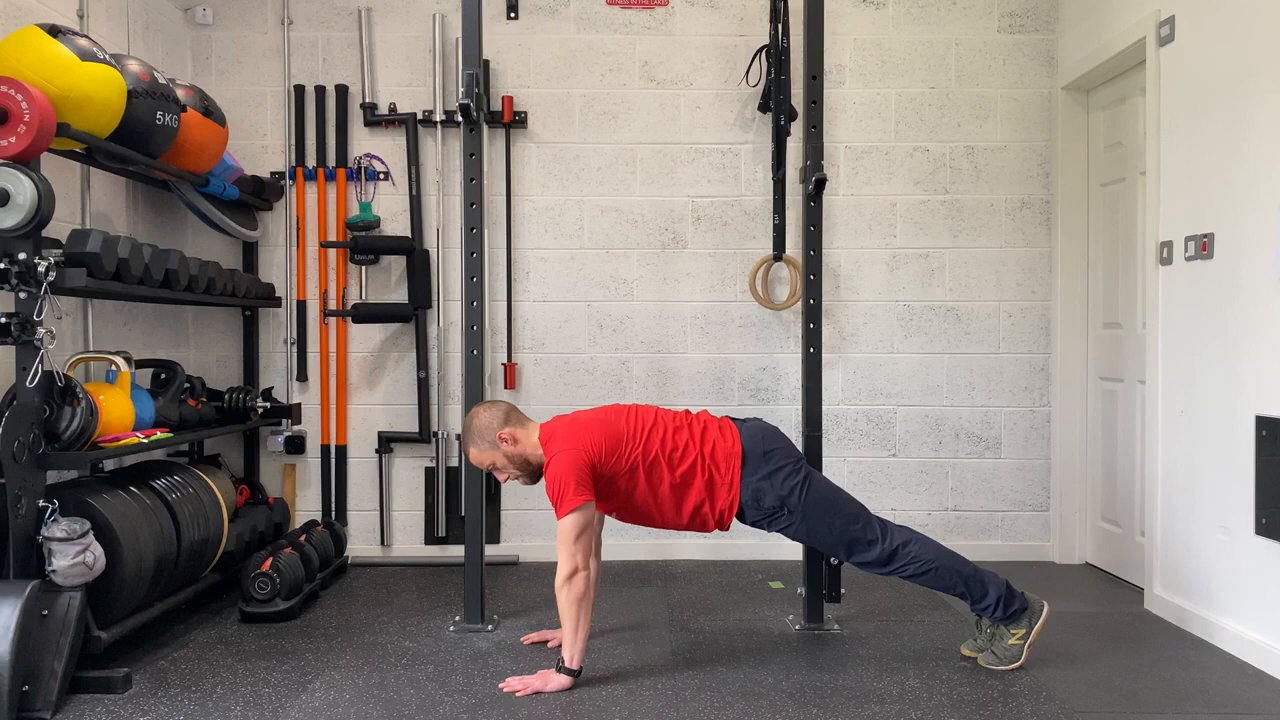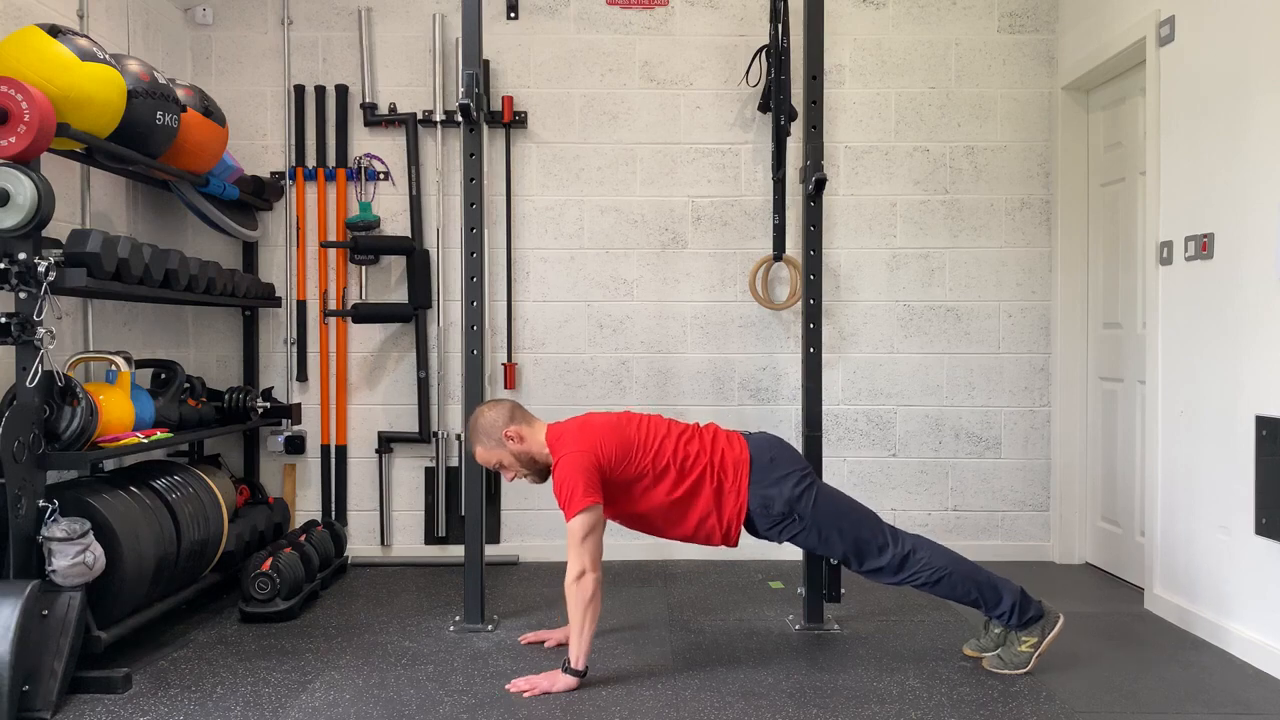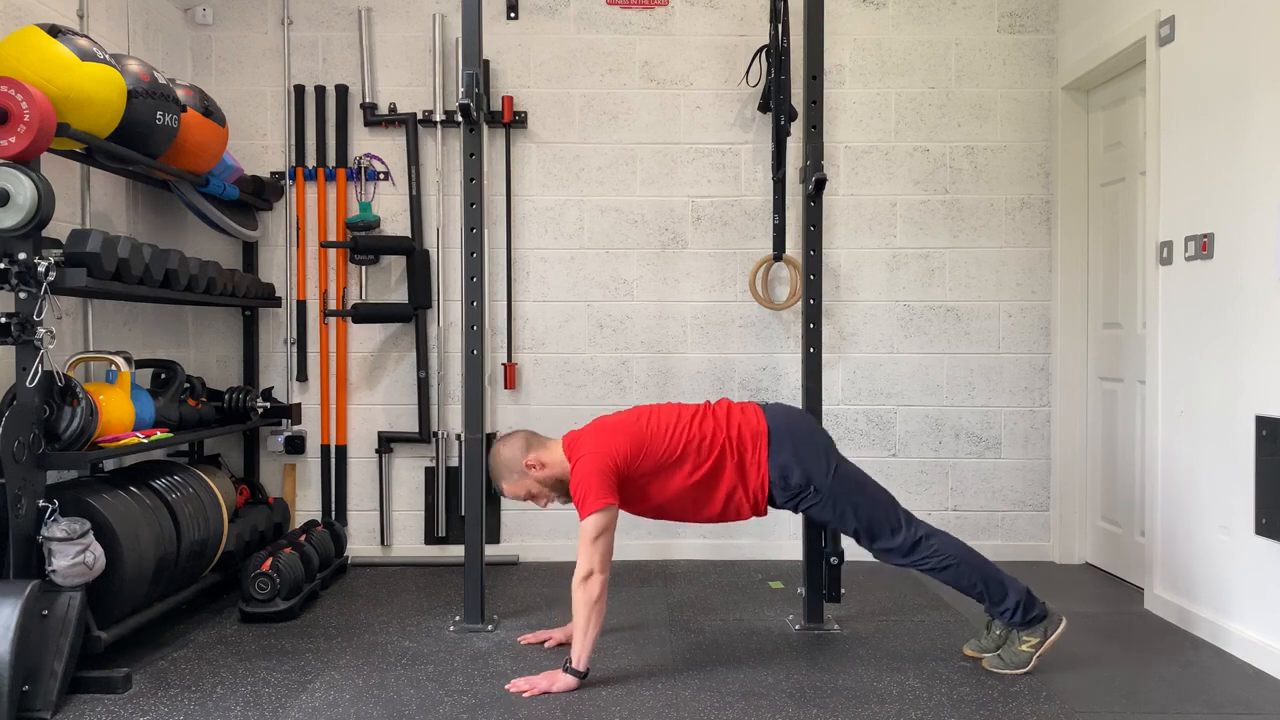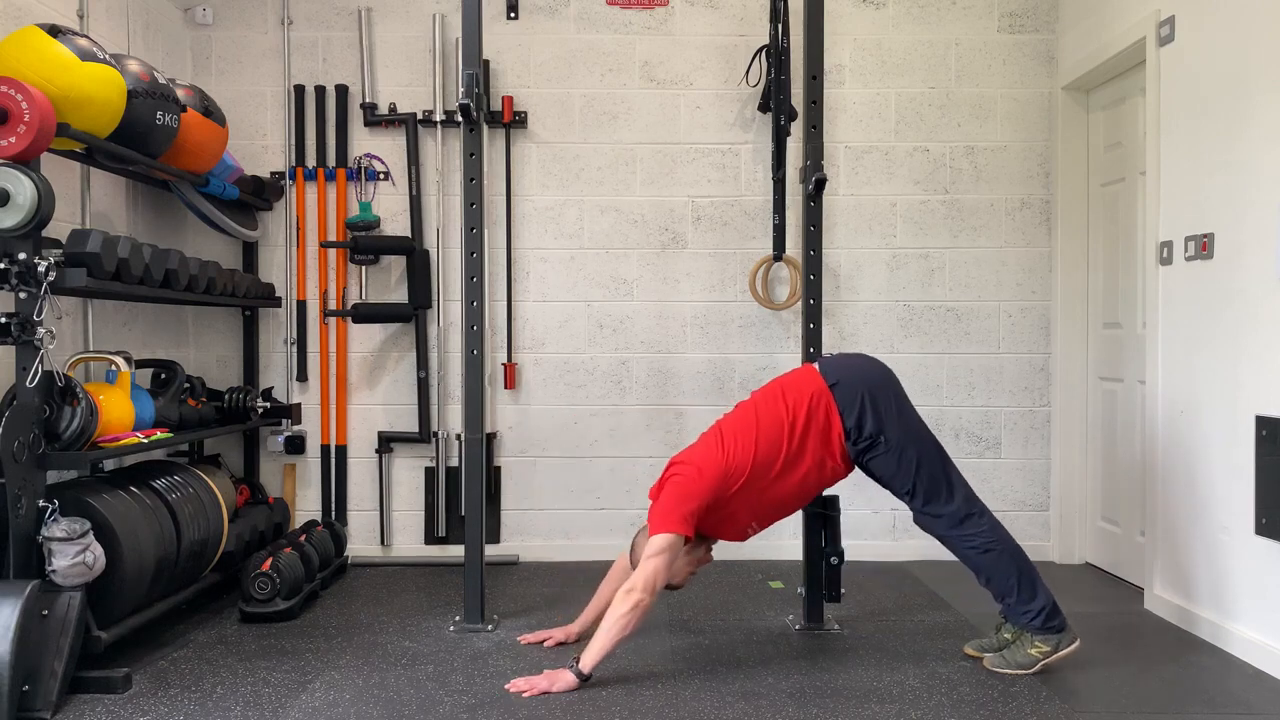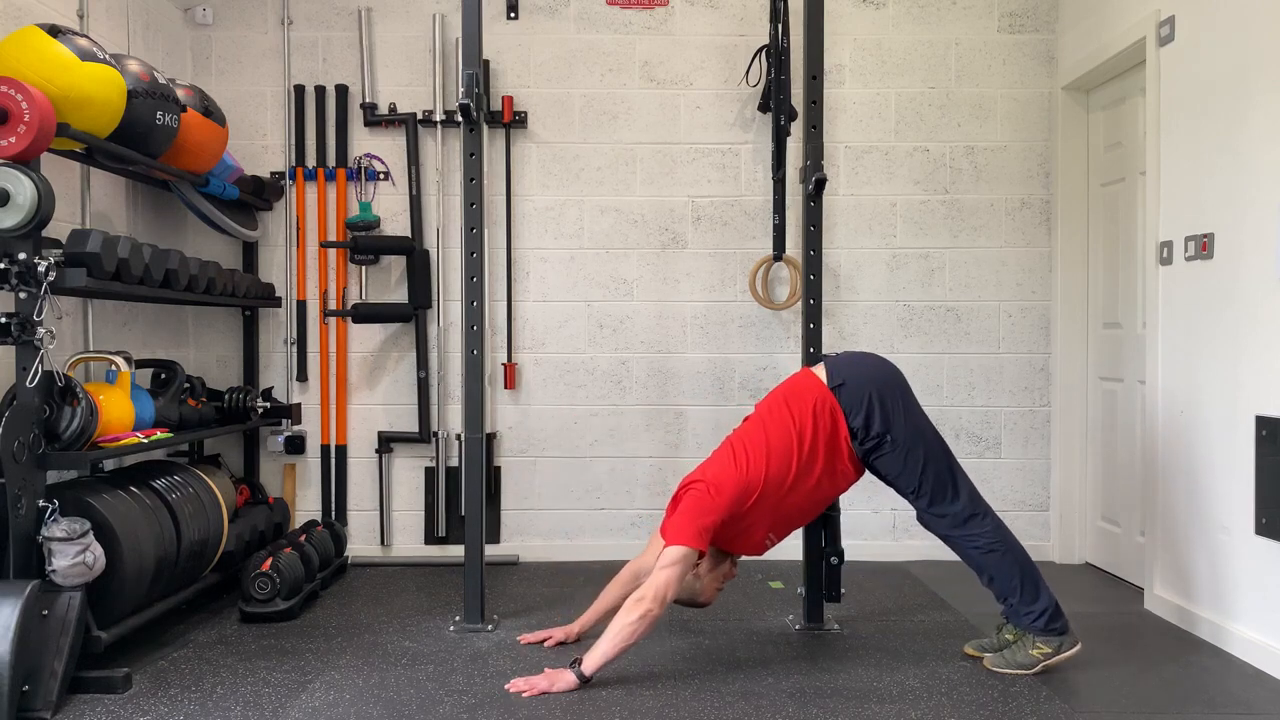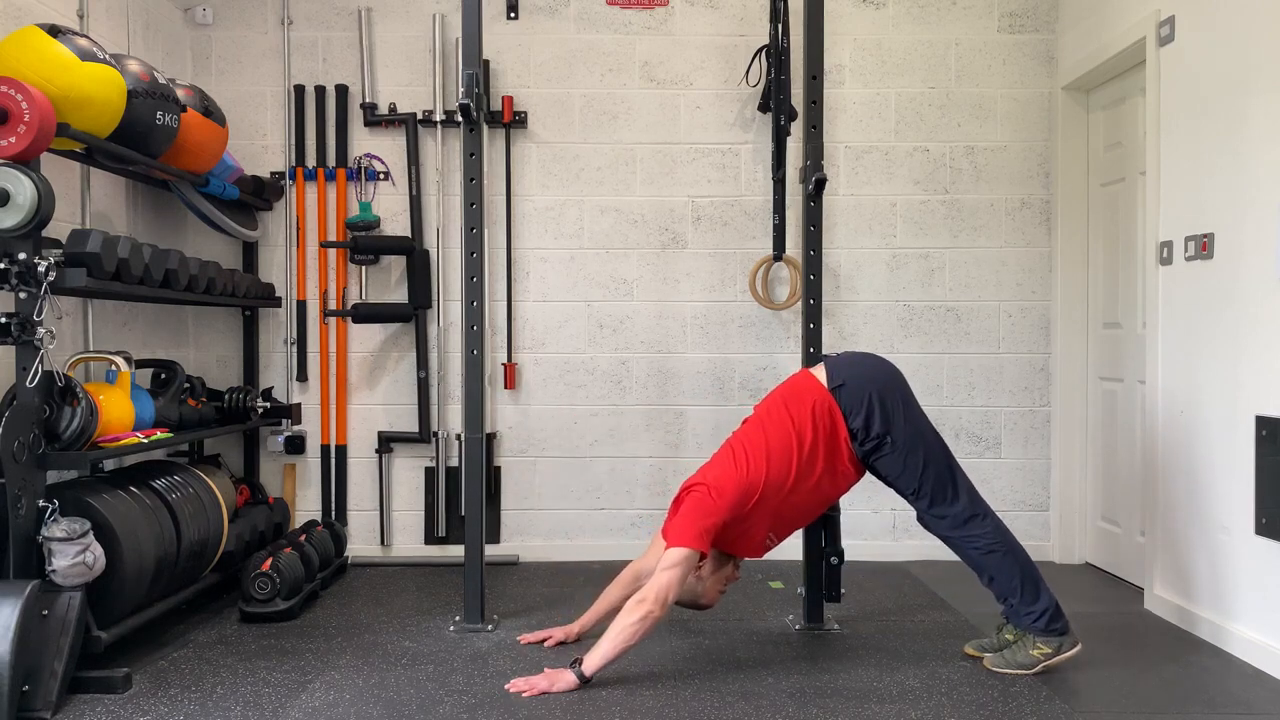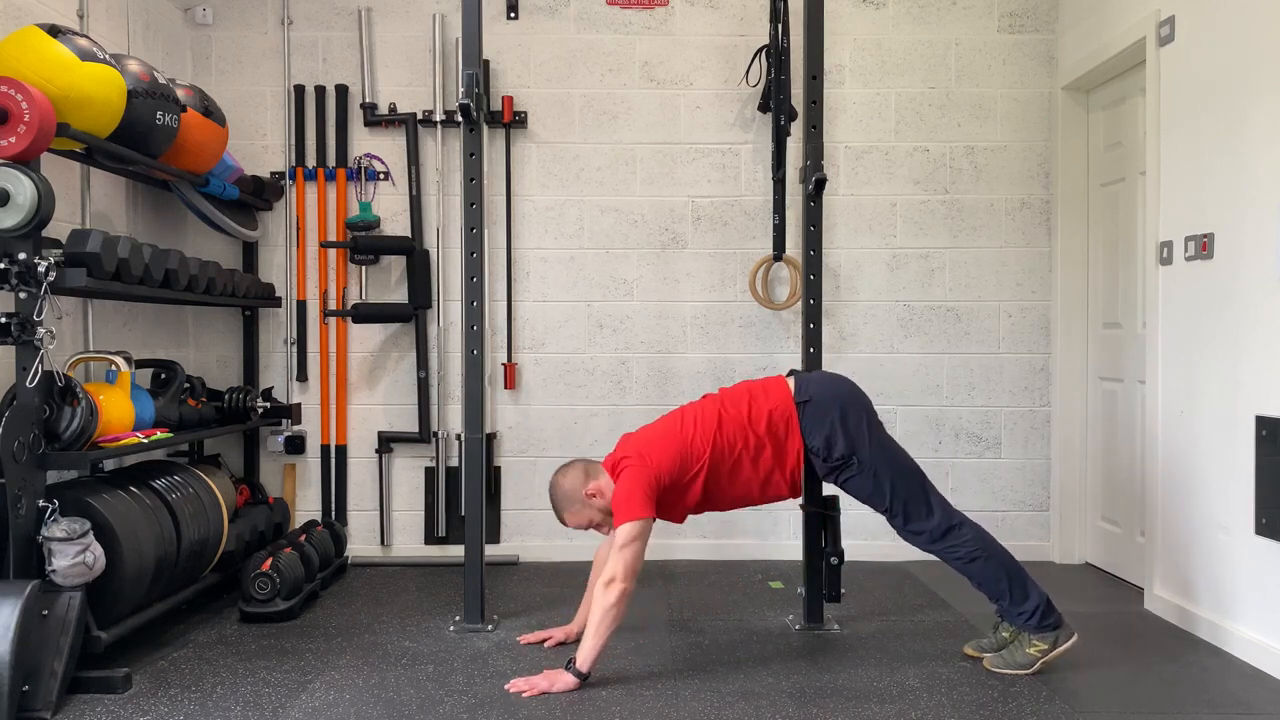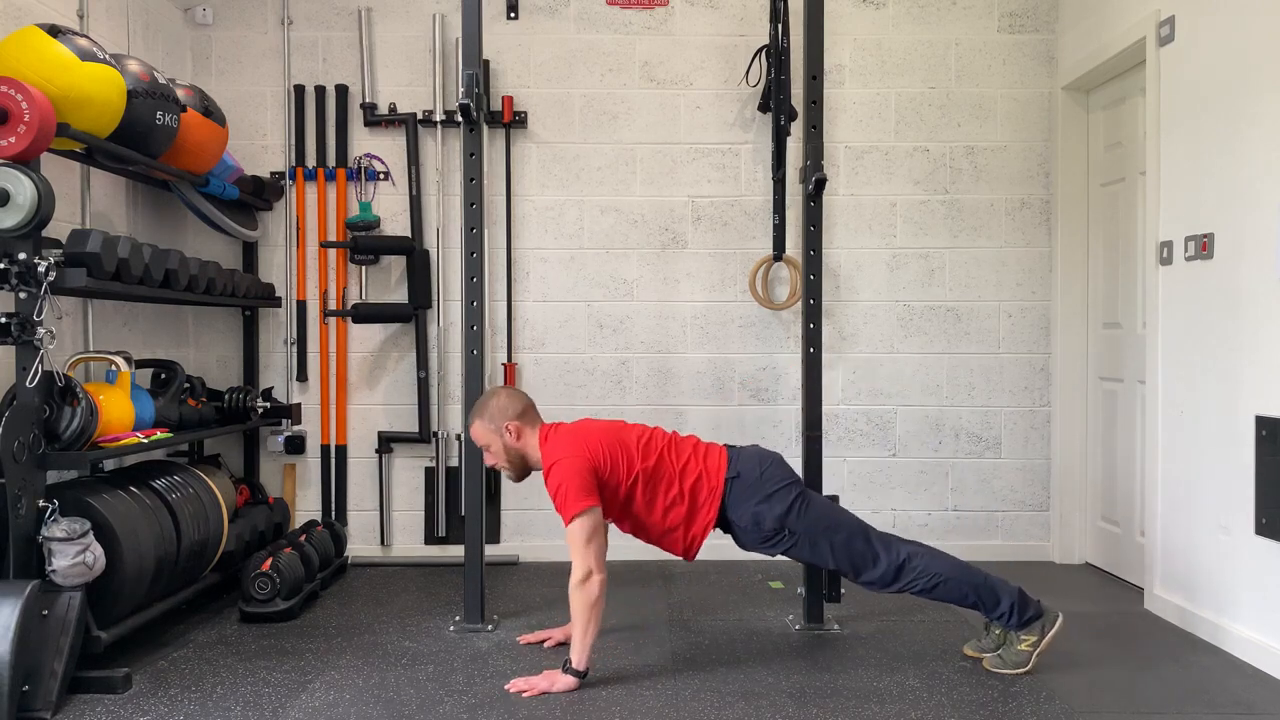
dt=0.7s
person 1, frame 1
left shoulder: (562, 458)
right shoulder: (571, 439)
left elbow: (573, 570)
right elbow: (590, 553)
left wrist: (567, 668)
right wrist: (573, 627)
left hip: (750, 475)
right hip: (742, 458)
left knee: (874, 546)
right knee: (868, 540)
left ankle: (1012, 609)
right ankle: (995, 608)
person 1, frame 2
left shoulder: (570, 458)
right shoulder: (578, 442)
left elbow: (583, 571)
right elbow: (588, 565)
left wrist: (573, 669)
right wrist: (574, 627)
left hip: (759, 489)
right hip: (750, 473)
left knee: (884, 555)
right knee: (880, 551)
left ankle: (1025, 616)
right ankle: (1004, 613)
person 1, frame 3
left shoulder: (589, 464)
right shoulder: (590, 449)
left elbow: (590, 574)
right elbow: (593, 567)
left wrist: (573, 669)
right wrist: (573, 626)
left hip: (779, 457)
right hip: (771, 446)
left knee: (899, 539)
right knee: (894, 538)
left ankle: (1030, 617)
right ankle: (1008, 615)
person 1, frame 4
left shoulder: (684, 495)
right shoulder: (685, 492)
left elbow: (638, 593)
right elbow: (627, 565)
left wrist: (577, 672)
right wrist: (576, 628)
left hip: (851, 401)
right hip: (842, 396)
left knee: (949, 512)
right knee: (942, 512)
left ankle: (1044, 627)
right ankle: (1023, 618)
person 1, frame 5
left shoulder: (702, 508)
right shoulder: (698, 507)
left elbow: (649, 601)
right elbow: (639, 567)
left wrist: (578, 673)
right wrist: (576, 627)
left hip: (855, 399)
right hip: (847, 397)
left knee: (954, 512)
right knee: (946, 512)
left ankle: (1046, 629)
right ankle: (1022, 621)
person 1, frame 6
left shoulder: (704, 508)
right shoulder: (700, 508)
left elbow: (651, 602)
right elbow: (640, 569)
left wrist: (578, 673)
right wrist: (576, 627)
left hip: (858, 399)
right hip: (848, 396)
left knee: (954, 514)
right knee: (947, 514)
left ankle: (1046, 630)
right ankle: (1024, 621)
person 1, frame 7
left shoulder: (634, 474)
right shoulder: (628, 463)
left elbow: (618, 580)
right elbow: (609, 554)
left wrist: (576, 671)
right wrist: (576, 624)
left hip: (818, 419)
right hip: (804, 416)
left knee: (928, 523)
right knee: (921, 522)
left ankle: (1041, 624)
right ankle: (1016, 619)
person 1, frame 8
left shoulder: (564, 460)
right shoulder: (572, 443)
left elbow: (588, 575)
right elbow: (591, 570)
left wrist: (574, 670)
right wrist: (574, 627)
left hip: (743, 496)
right hip: (737, 485)
left knee: (876, 563)
right knee: (872, 555)
left ankle: (1022, 616)
right ankle: (1007, 615)
